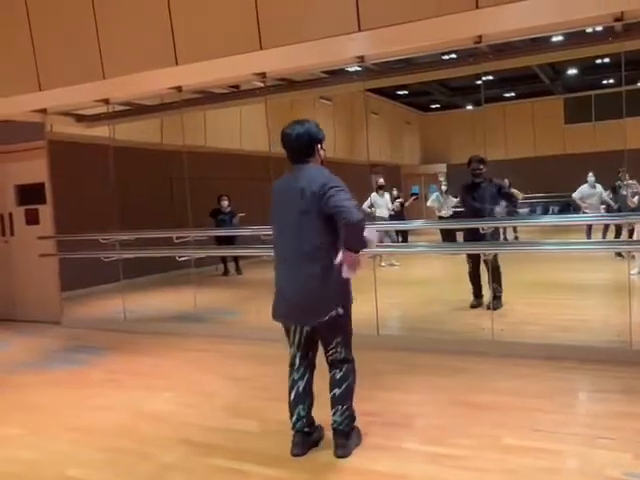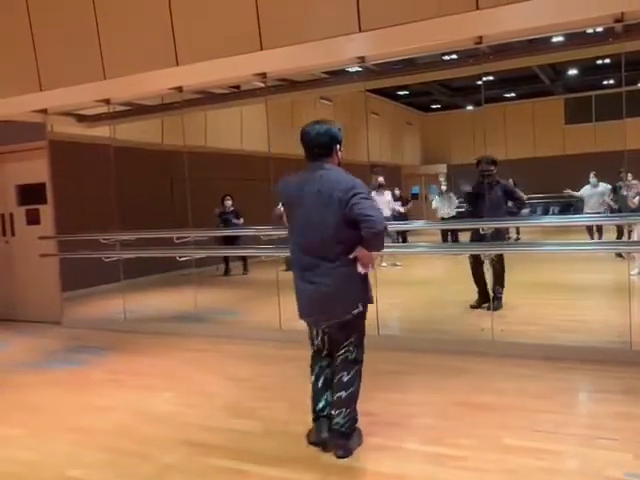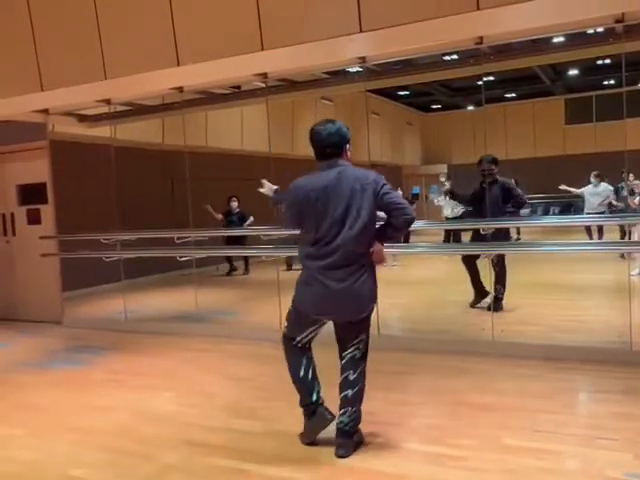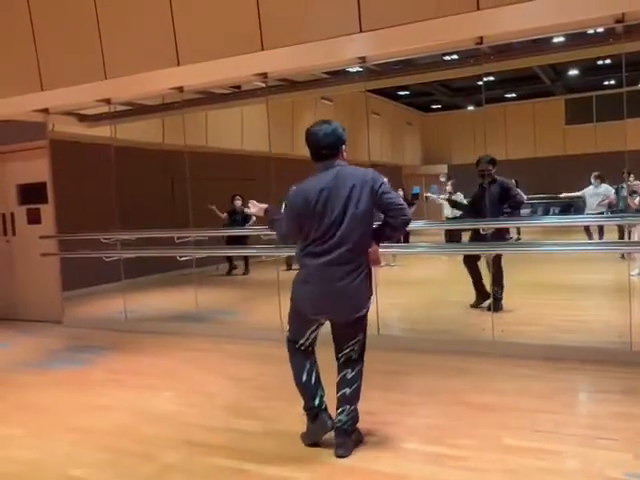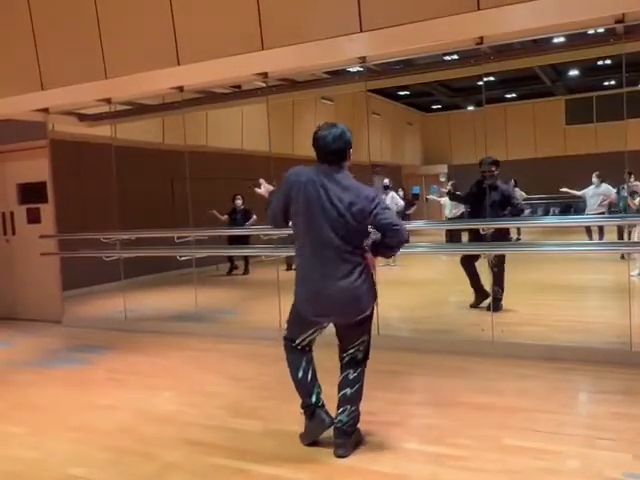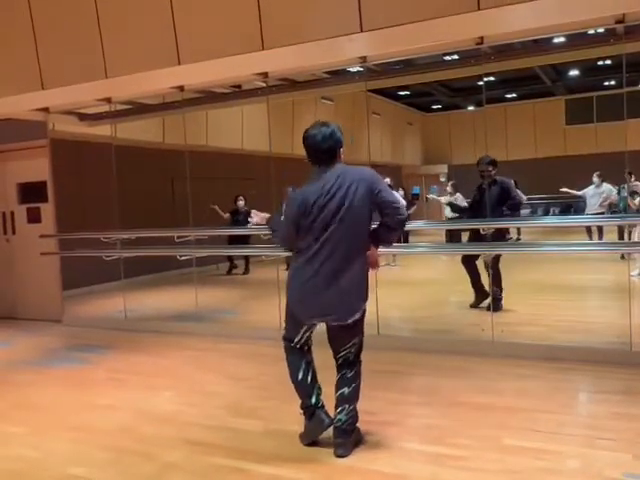
dt=0.4s
person 1, frame 1
left shoulder: (279, 188)
right shoulder: (324, 181)
right elbow: (352, 218)
left wrist: (343, 244)
right wrist: (352, 249)
left hip: (289, 293)
right hip: (326, 291)
left knee: (300, 363)
right knee: (340, 362)
left ankle: (302, 433)
right ankle: (344, 434)
person 1, frame 2
left shoulder: (287, 187)
right shoulder: (347, 184)
right elbow: (375, 225)
right wrist: (367, 248)
left hip: (308, 291)
right hip: (345, 290)
left knee: (321, 356)
right knee: (348, 362)
left ankle: (321, 424)
right ankle: (344, 434)
person 1, frame 3
left shoulder: (300, 188)
right shoulder: (368, 180)
right elbow: (405, 215)
left wrist: (276, 195)
right wrist: (379, 239)
left hip: (314, 289)
right hip: (357, 290)
left knee: (294, 343)
right knee: (353, 361)
left ankle: (314, 410)
right ankle: (347, 435)
person 1, frame 4
left shoulder: (300, 193)
right shoulder: (368, 179)
left elbow: (289, 234)
right elbow: (401, 215)
left wrist: (267, 212)
right wrist: (375, 239)
left hip: (311, 289)
right hip: (353, 290)
left knee: (299, 348)
right knee: (350, 359)
left ankle: (317, 416)
right ankle: (345, 433)
person 1, frame 5
left shoulder: (296, 179)
right shoulder: (364, 194)
left elbow: (277, 219)
right elbow: (397, 235)
left wrist: (272, 196)
right wrist: (374, 251)
left hip: (311, 293)
right hip: (355, 294)
left knee: (295, 346)
right knee: (353, 361)
left ankle: (314, 413)
right ankle: (345, 433)
person 1, frame 6
left shoulder: (300, 196)
right shoulder: (365, 179)
left elbow: (288, 242)
right elbow: (397, 216)
left wrist: (269, 220)
right wrist: (373, 243)
left hip: (304, 292)
right hip: (348, 293)
left knee: (296, 348)
right knee: (348, 361)
left ankle: (314, 414)
right ankle: (345, 433)
person 2, frame 1
left shoulder: (495, 185)
right shoulder: (466, 188)
left elbow: (512, 198)
right elbow: (469, 205)
right wrist: (491, 209)
left hip: (490, 231)
right hip: (471, 232)
left knee: (492, 263)
right knee: (472, 266)
left ankle: (497, 297)
right ankle: (477, 296)
person 2, frame 2
left shoulder: (503, 186)
right shoulder: (476, 187)
left elbow: (521, 202)
right elbow: (470, 204)
left wrist: (508, 212)
right wrist: (468, 193)
left hip: (496, 231)
right hip: (478, 231)
left knee: (497, 264)
right knee: (475, 263)
left ankle: (497, 297)
right ankle: (483, 295)
person 2, frame 3
left shoulder: (504, 184)
right shoulder: (480, 188)
left elbow: (521, 200)
right elbow: (469, 201)
left wrist: (505, 212)
right wrist: (451, 192)
left hip: (498, 232)
right hip: (480, 231)
left knee: (498, 264)
right knee: (468, 258)
left ankle: (498, 299)
right ankle: (480, 292)
person 2, frame 4
left shoulder: (503, 184)
right shoulder: (481, 188)
left elbow: (518, 200)
right elbow: (471, 208)
left wrist: (503, 213)
right wrist: (451, 201)
left hip: (497, 231)
right hip: (479, 231)
left knee: (494, 263)
right knee: (469, 259)
left ankle: (497, 298)
right ankle: (482, 293)
person 2, frame 5
left shoulder: (504, 189)
right shoulder: (478, 186)
left elbow: (519, 208)
right elbow: (467, 200)
left wrist: (503, 217)
right wrist: (451, 194)
left hip: (497, 233)
right hip: (478, 231)
left knee: (496, 264)
right knee: (466, 260)
left ankle: (497, 298)
right ankle: (480, 292)
person 2, frame 6
left shoulder: (504, 184)
right shoulder: (479, 189)
left elbow: (517, 202)
right elbow: (471, 210)
left wrist: (502, 214)
right wrist: (451, 204)
left hip: (497, 232)
right hip: (478, 231)
left knee: (491, 264)
right knee: (467, 259)
left ankle: (496, 298)
right ankle: (481, 292)
